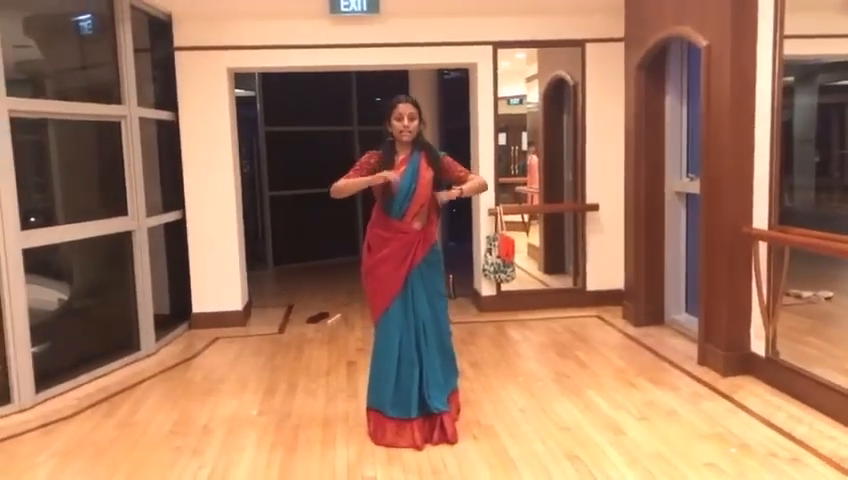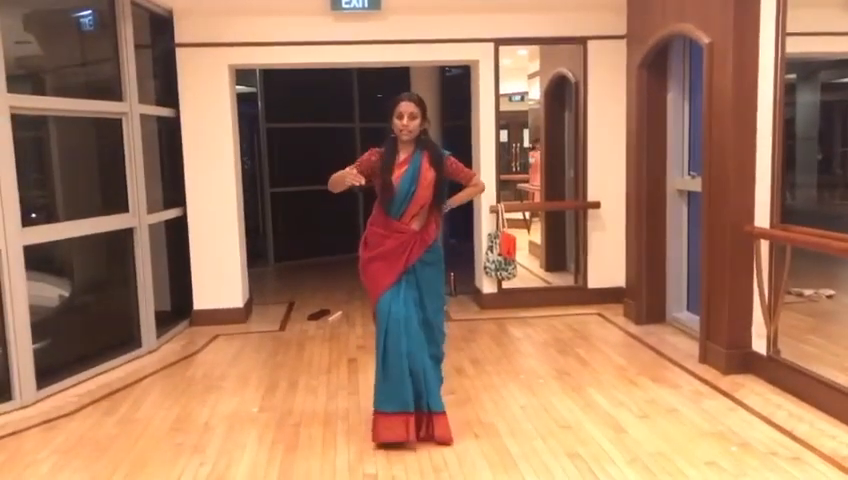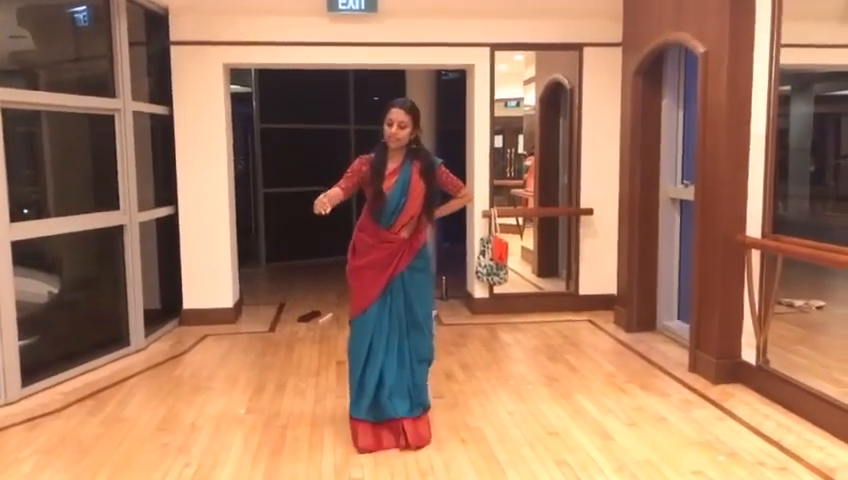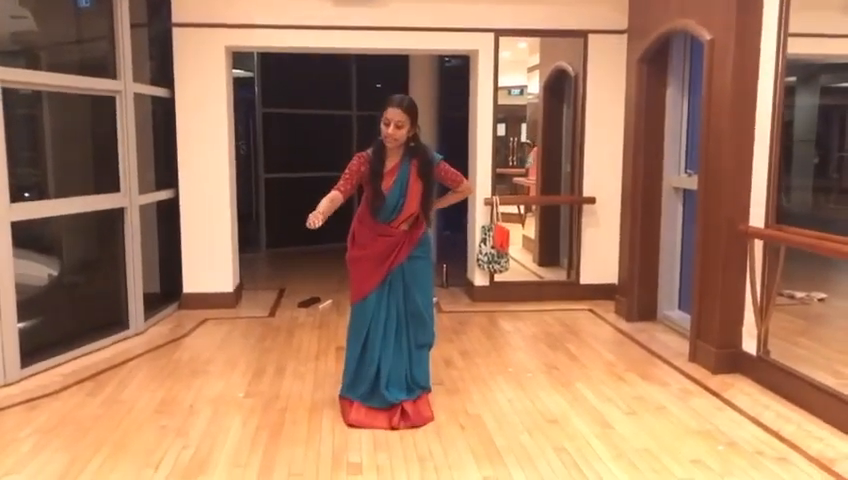
dt=0.4s
person 1, frame 1
left shoulder: (434, 160)
right shoulder: (374, 160)
left elbow: (479, 182)
right elbow: (335, 190)
left wrist: (453, 192)
right wrist: (372, 181)
left hip: (423, 254)
right hip: (386, 254)
left knee: (429, 326)
right knee: (394, 329)
left ankle: (433, 408)
right ankle: (396, 412)
person 1, frame 2
left shoulder: (437, 159)
right shoulder: (377, 158)
left elbow: (477, 184)
right elbow: (333, 185)
left wrist: (445, 206)
right wrist: (344, 177)
left hip: (423, 253)
right hip: (384, 252)
left knee: (425, 327)
right knee: (394, 325)
left ankle: (425, 409)
right ankle: (396, 412)
person 1, frame 3
left shoulder: (427, 167)
right shoulder: (367, 164)
left elbow: (464, 195)
right elbow: (341, 190)
left wrist: (431, 215)
right wrist: (325, 199)
left hip: (410, 259)
right hip: (371, 259)
left knee: (411, 331)
right knee: (370, 334)
left ankle: (409, 412)
right ankle: (371, 413)
person 1, frame 4
left shoulder: (426, 161)
right shoulder: (365, 161)
left elbow: (464, 188)
right elbow: (339, 192)
left wrist: (429, 208)
right wrist: (320, 212)
left hip: (411, 249)
right hip: (371, 250)
left knee: (412, 318)
right knee: (370, 319)
left ankle: (409, 393)
right ankle: (367, 392)
